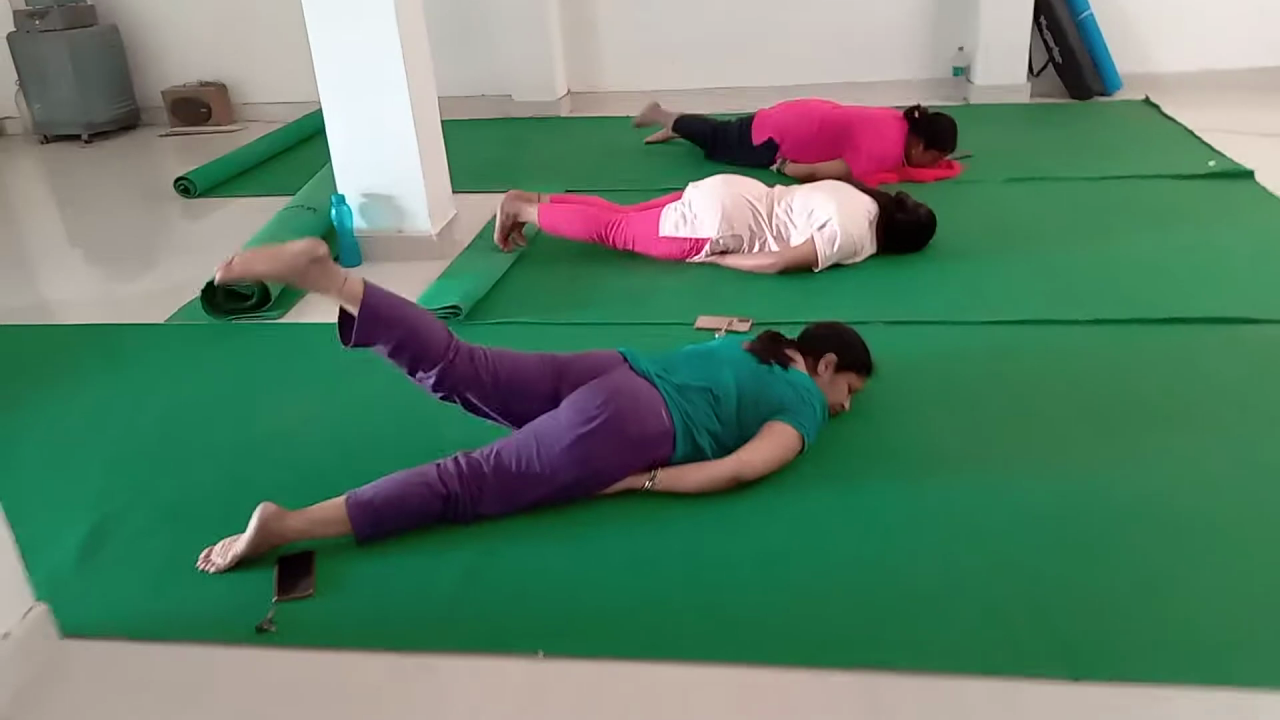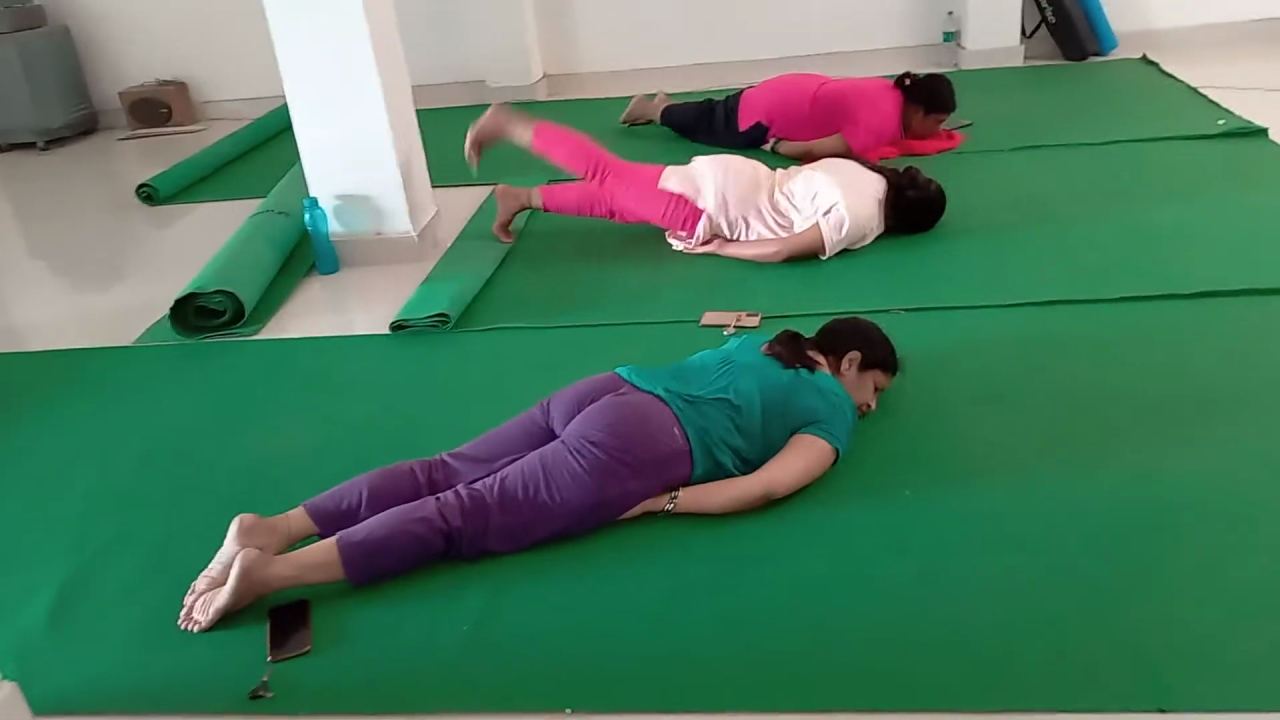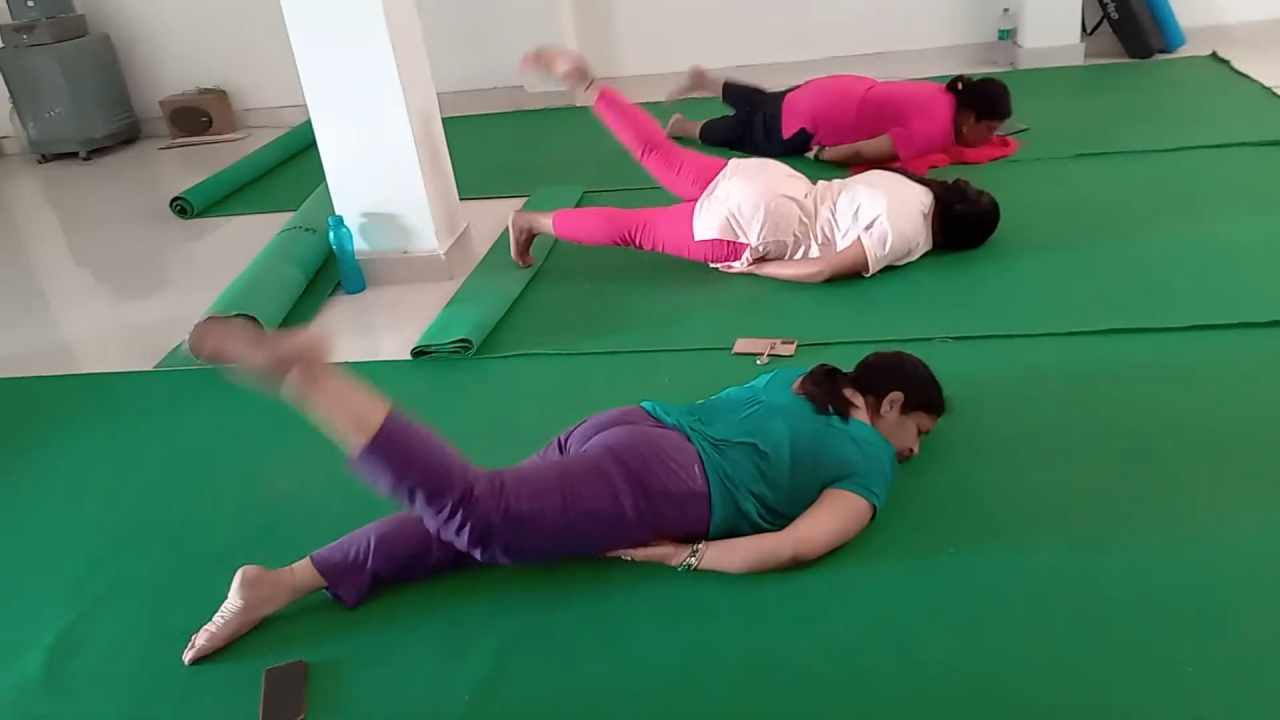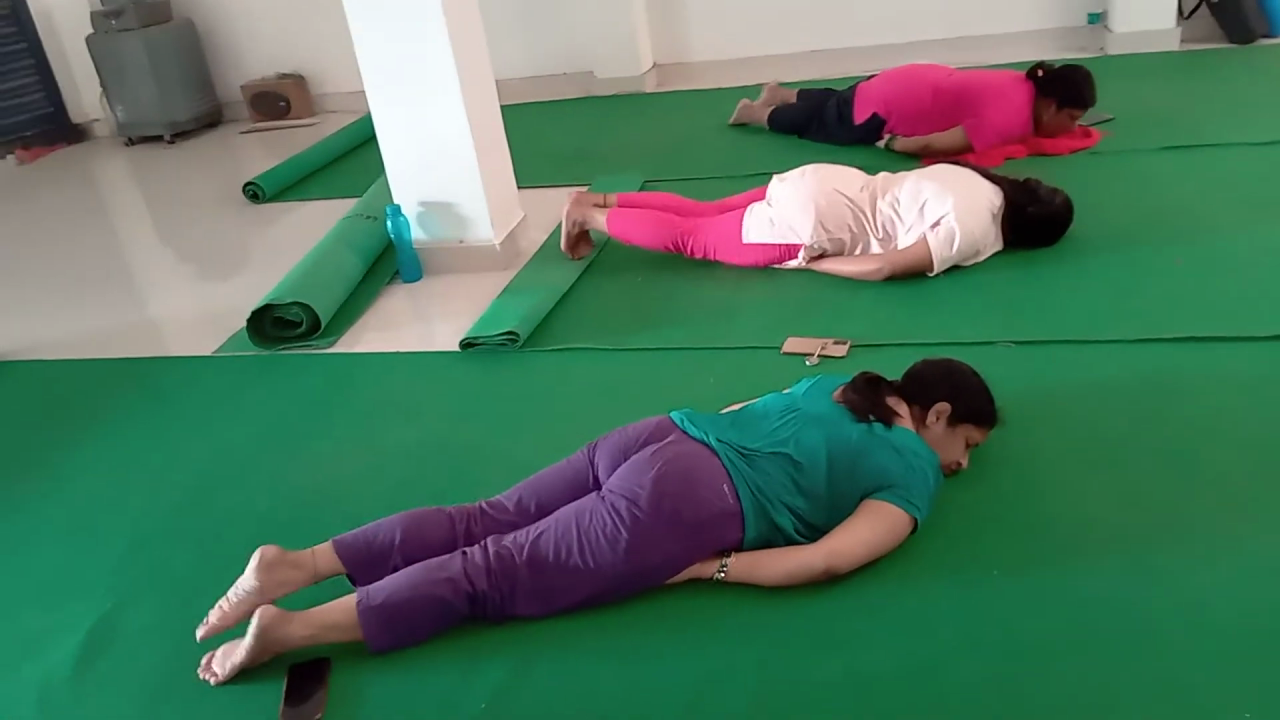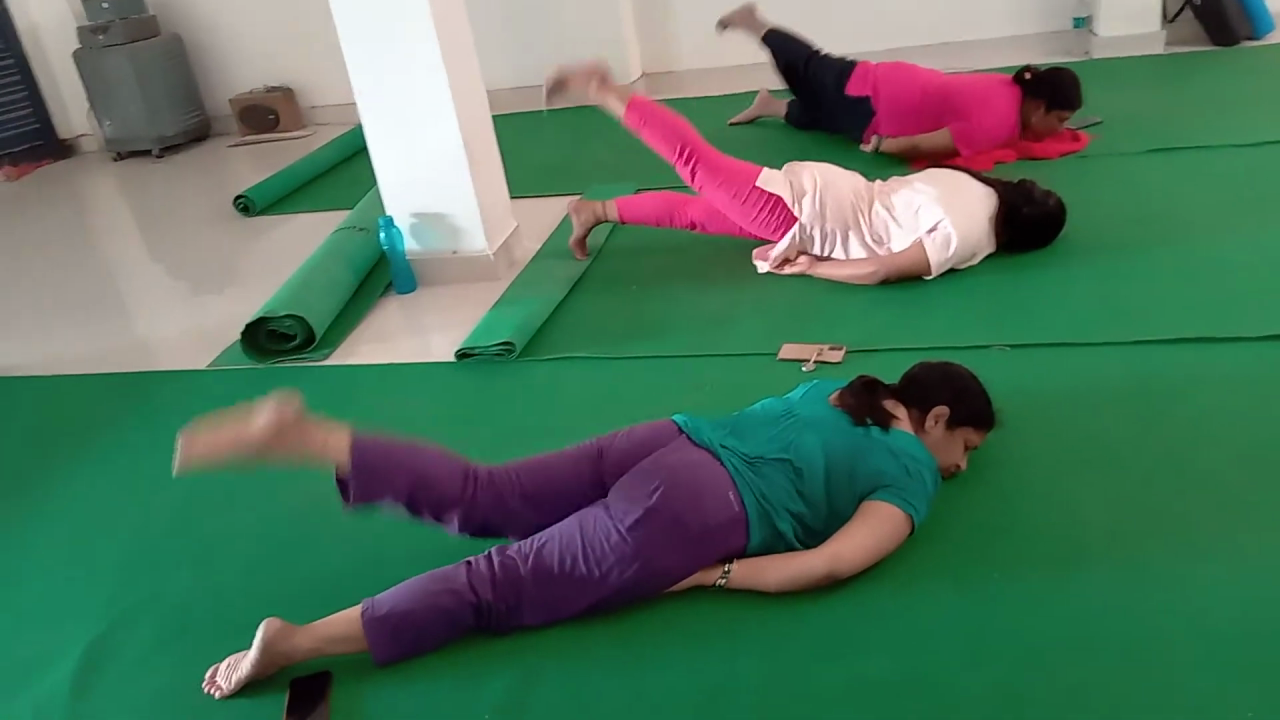
dt=1s
person 1, frame 1
left shoulder: (750, 345)
right shoulder: (803, 408)
right elbow: (740, 468)
right wrist: (644, 480)
left hip: (605, 370)
right hip: (626, 425)
left knee: (451, 369)
right knee: (466, 483)
left ankle: (322, 269)
right ankle: (286, 526)
person 1, frame 2
left shoulder: (769, 344)
right shoulder: (832, 413)
right elbow: (766, 485)
right wrist: (663, 502)
left hip: (598, 393)
right hip: (636, 446)
left knee: (442, 476)
right knee: (466, 519)
left ankle: (271, 527)
right ankle: (269, 571)
person 1, frame 3
left shoulder: (801, 382)
right shoulder: (868, 469)
right elbow: (795, 544)
right wrist: (679, 554)
left hip: (624, 423)
right hip: (655, 479)
left knee: (451, 525)
right knee: (475, 514)
left ankle: (279, 584)
right ankle: (303, 370)
person 1, frame 4
left shoulder: (845, 386)
right shoulder: (913, 475)
right elbow: (832, 558)
right wrist: (712, 566)
left hip: (654, 436)
right hip: (681, 506)
left knee: (478, 525)
right knee: (493, 575)
left ankle: (292, 563)
right ankle: (290, 628)
person 1, frame 5
left shoulder: (843, 391)
right shoulder: (911, 479)
right elbow: (831, 564)
right wrist: (714, 574)
left hip: (663, 440)
right hip: (690, 513)
left knee: (473, 495)
right knee: (497, 587)
left ankle: (293, 429)
right ankle: (290, 643)
person 2, frame 1
left shoulder: (858, 196)
right shoulder: (853, 238)
right elbow: (778, 262)
right wrist: (718, 260)
left hip: (730, 193)
right hip: (716, 223)
left knee: (621, 214)
right knee: (615, 230)
left ankle: (532, 199)
right ankle: (520, 210)
person 2, frame 2
left shoulder: (863, 173)
right shoulder: (861, 222)
right elbow: (782, 251)
right wrist: (719, 247)
left hip: (732, 176)
right hip: (716, 200)
left knee: (611, 200)
right knee: (605, 176)
left ankle: (523, 197)
right ankle: (509, 125)
person 2, frame 3
left shoulder: (911, 187)
right shoulder: (906, 236)
right elbow: (822, 270)
right wrist: (753, 268)
left hip: (766, 183)
right hip: (753, 226)
left knee: (657, 153)
right knee: (636, 230)
left ankle: (580, 77)
right ankle: (533, 224)
person 2, frame 4
left shoulder: (979, 180)
right shoulder: (973, 233)
right elbow: (885, 267)
right wrist: (815, 263)
left hip: (824, 184)
right hip: (813, 223)
left knee: (701, 211)
right knee: (693, 236)
left ankle: (600, 200)
right ankle: (589, 217)
person 2, frame 5
left shoulder: (974, 183)
right shoulder: (967, 238)
right elbow: (879, 272)
right wrist: (810, 268)
left hip: (829, 188)
right hip: (808, 208)
left knee: (694, 214)
right knee: (696, 165)
left ankle: (599, 211)
right ankle: (599, 88)
person 3, frame 1
left shoulder: (901, 122)
right shoulder: (884, 153)
right elbow: (816, 172)
right wrist: (783, 167)
left hip: (803, 118)
right hip: (778, 134)
left knee: (724, 138)
right knee: (720, 138)
left ankle: (678, 126)
right ankle: (661, 117)
person 3, frame 2
left shoulder: (896, 91)
right shoulder: (882, 126)
right elbow: (813, 150)
right wrist: (774, 146)
left hip: (793, 92)
right hip: (766, 115)
left knee: (715, 117)
right knee: (706, 124)
left ankle: (666, 104)
right ankle: (650, 108)
person 3, frame 3
left shoulder: (949, 98)
right shoulder: (935, 131)
right elbow: (859, 153)
right wrist: (819, 153)
left hip: (839, 94)
right hip: (810, 119)
left knee: (763, 108)
right knee: (747, 134)
left ankle: (702, 79)
right ankle: (687, 127)
person 3, frame 4
left shoulder: (1028, 85)
right shoulder: (1013, 120)
right elbow: (932, 145)
right wrist: (891, 143)
left hip: (908, 84)
right hip: (882, 108)
left knee: (832, 106)
right knee: (817, 121)
left ankle: (780, 94)
right ankle: (756, 113)
person 3, frame 5
left shoulder: (1014, 90)
right shoulder: (995, 126)
right elbow: (916, 147)
right wrist: (877, 145)
left hip: (893, 87)
right hip: (872, 97)
left knee: (820, 114)
right knee: (809, 68)
left ankle: (771, 105)
